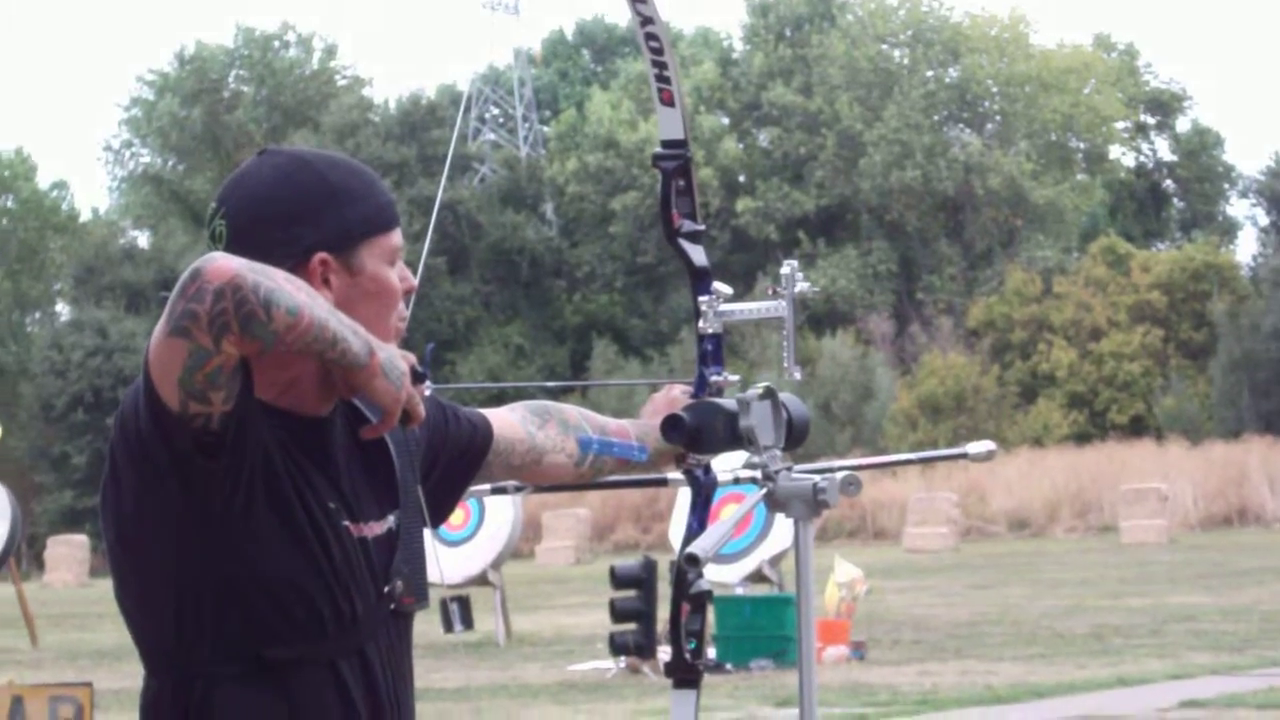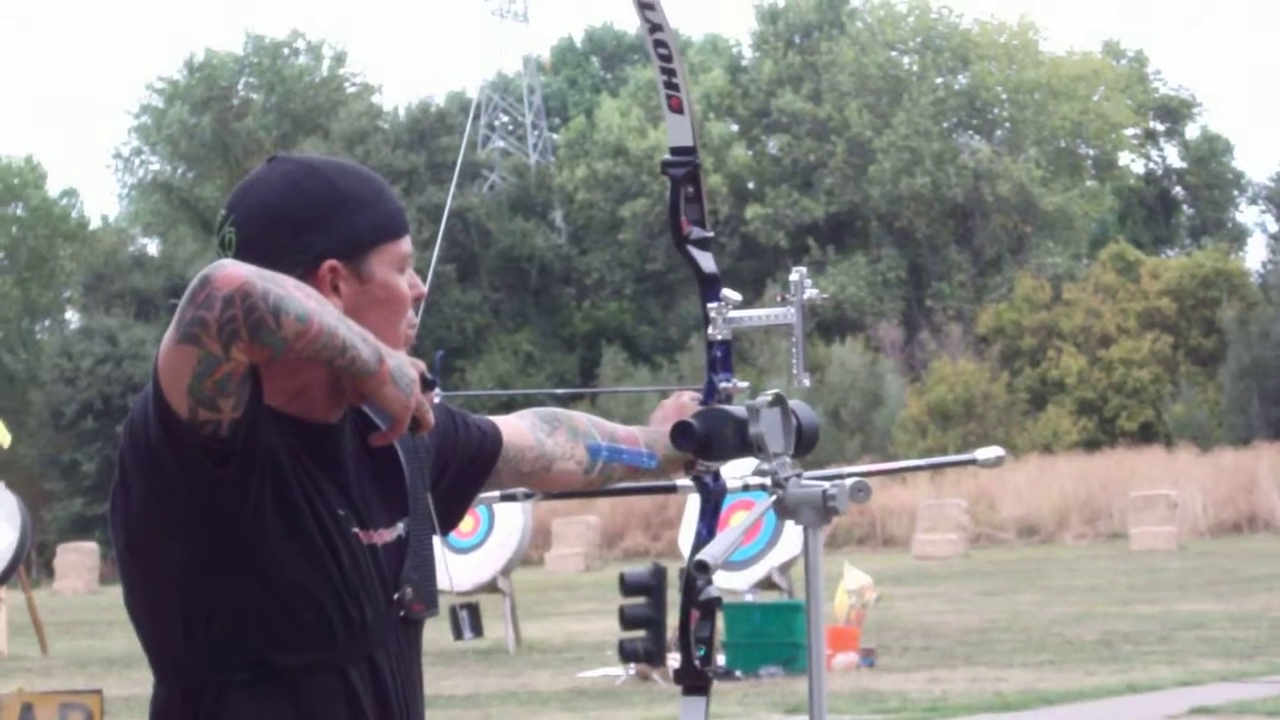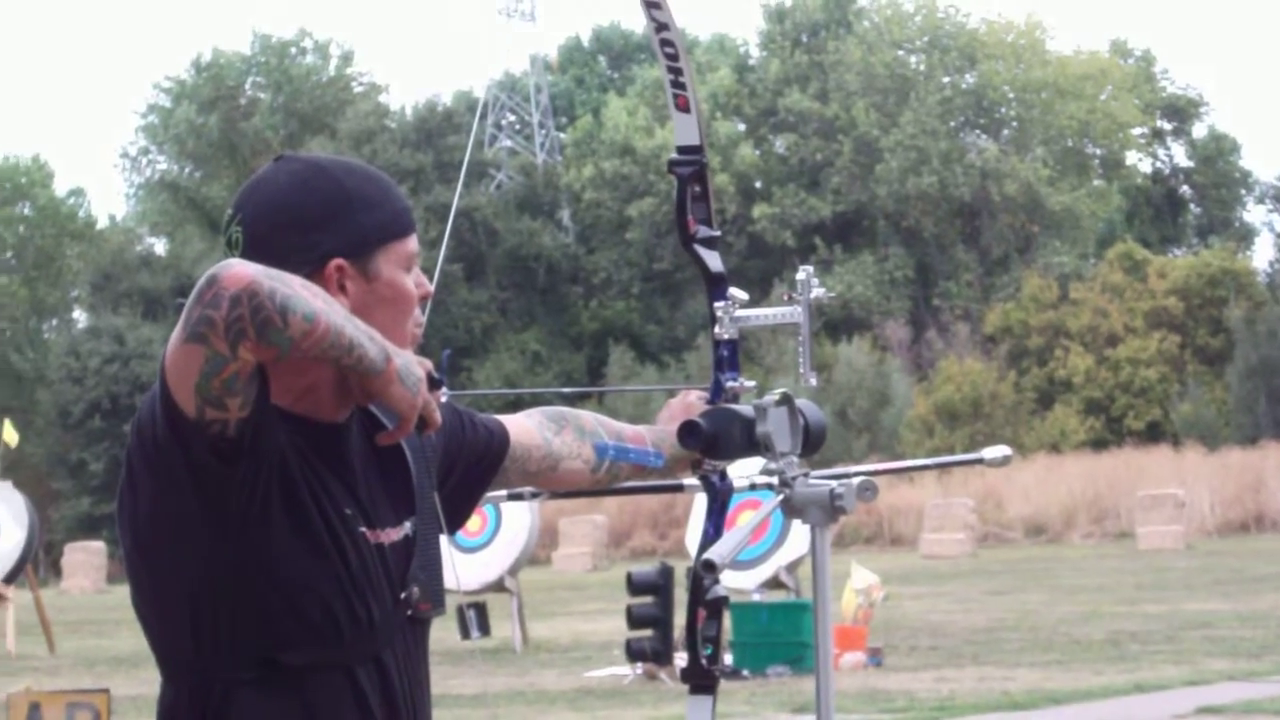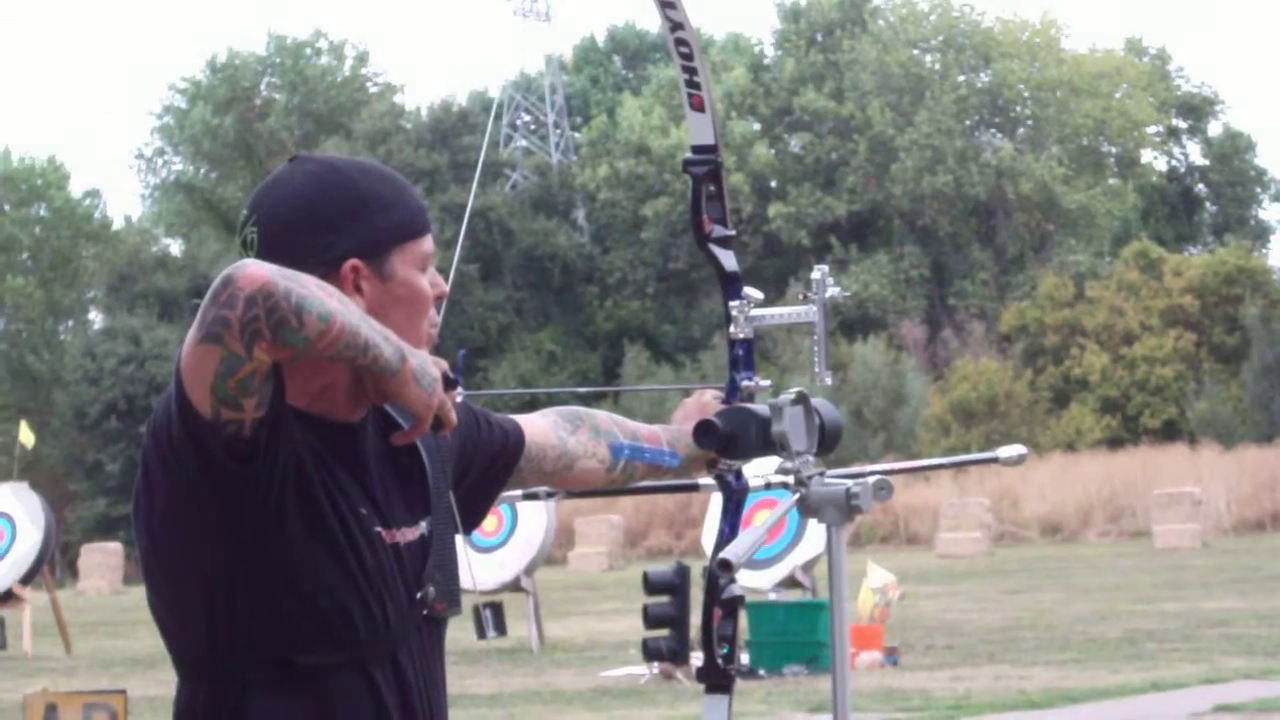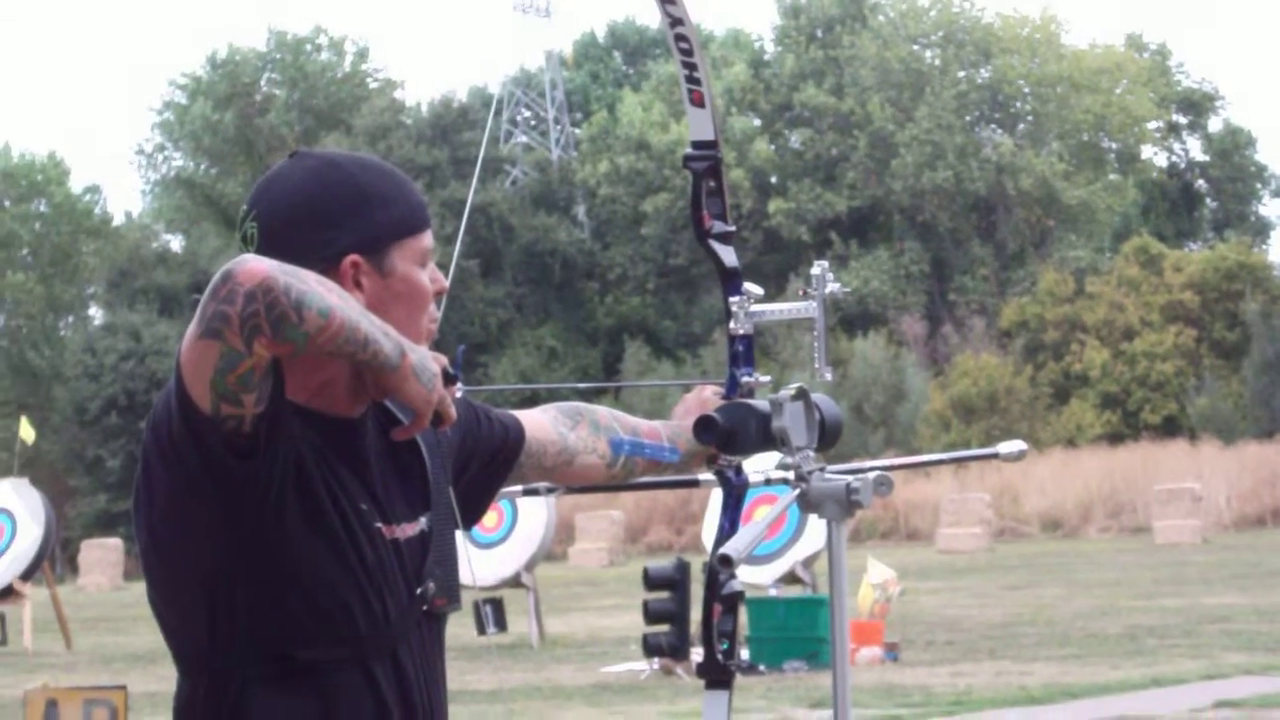
dt=0.1s
person 1, frame 1
left shoulder: (387, 427)
right shoulder: (192, 430)
left elbow: (530, 437)
right elbow: (218, 284)
left wrist: (647, 434)
right wrist: (361, 354)
person 1, frame 2
left shoulder: (397, 434)
right shoulder: (203, 438)
left elbow: (540, 443)
right elbow: (226, 293)
left wrist: (658, 442)
right wrist: (371, 362)
person 1, frame 3
left shoulder: (401, 433)
right shoulder: (212, 436)
left elbow: (547, 441)
right elbow: (234, 290)
left wrist: (662, 441)
right wrist: (379, 362)
person 1, frame 4
left shoulder: (416, 431)
right shoulder: (228, 437)
left elbow: (562, 441)
right elbow: (249, 291)
left wrist: (679, 440)
right wrist: (394, 362)
person 1, frame 5
left shoulder: (418, 430)
right shoulder: (221, 435)
left elbow: (561, 438)
right elbow: (249, 287)
left wrist: (679, 437)
right wrist: (392, 356)
